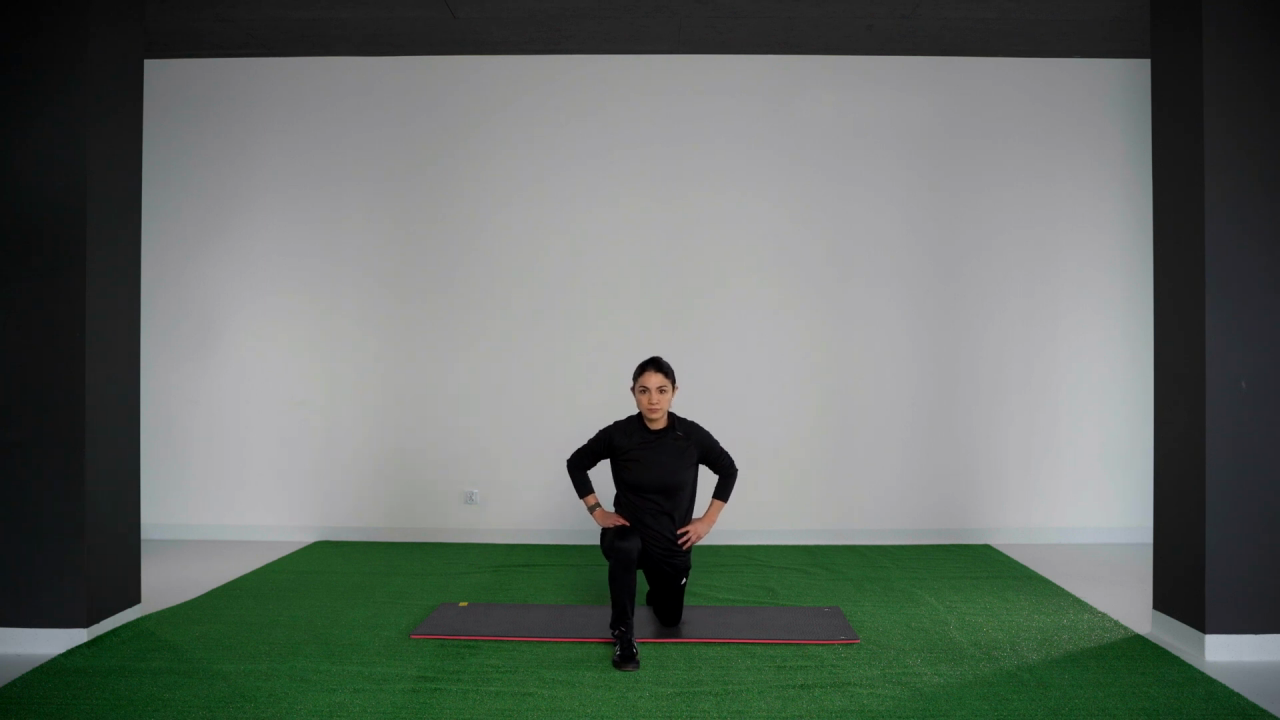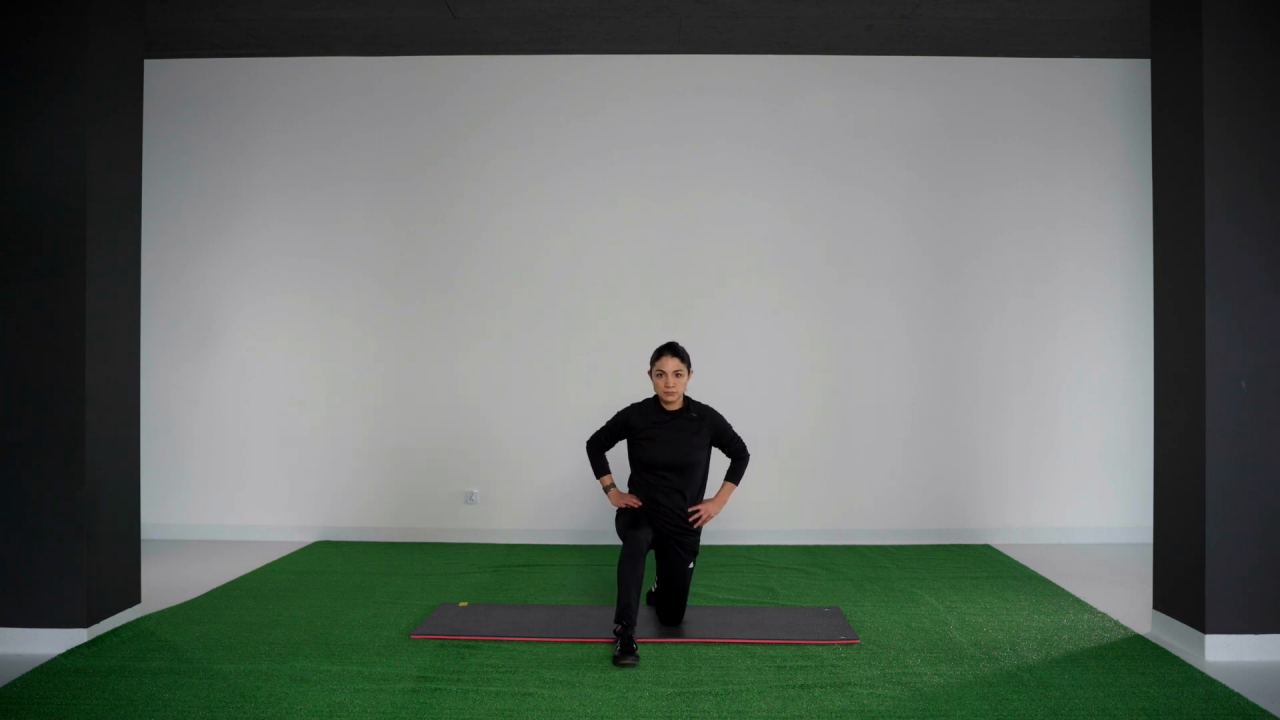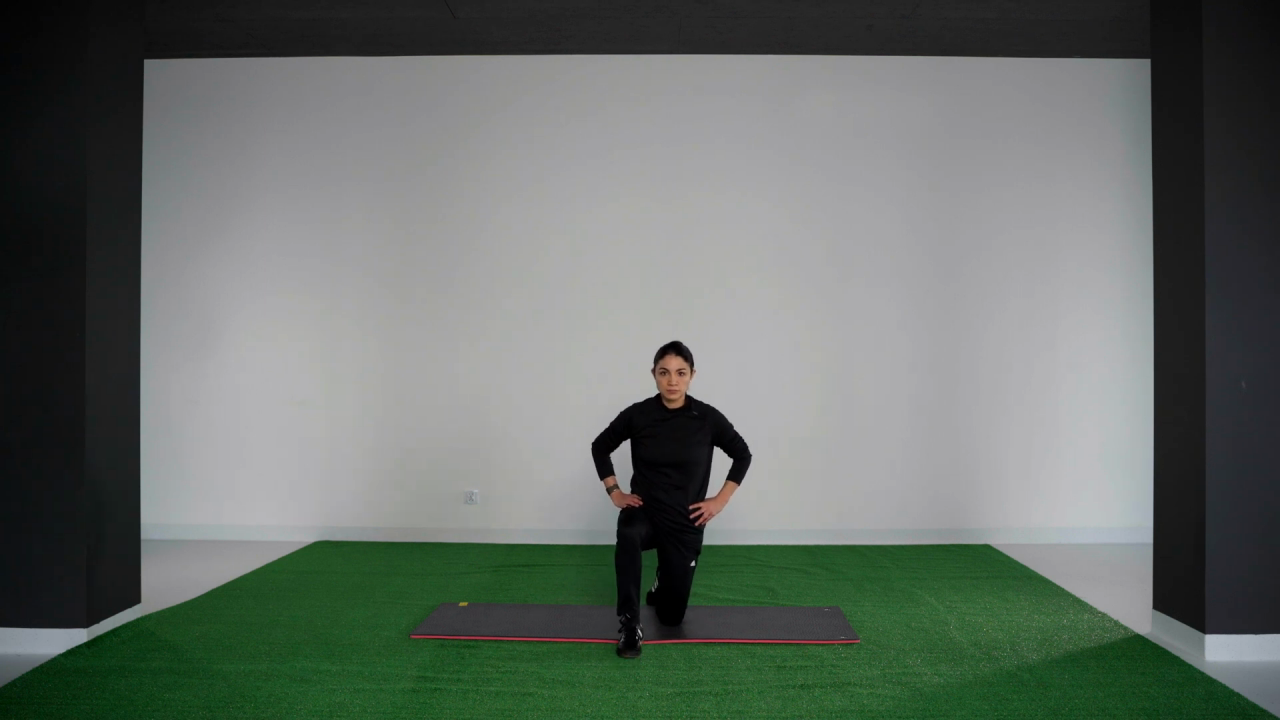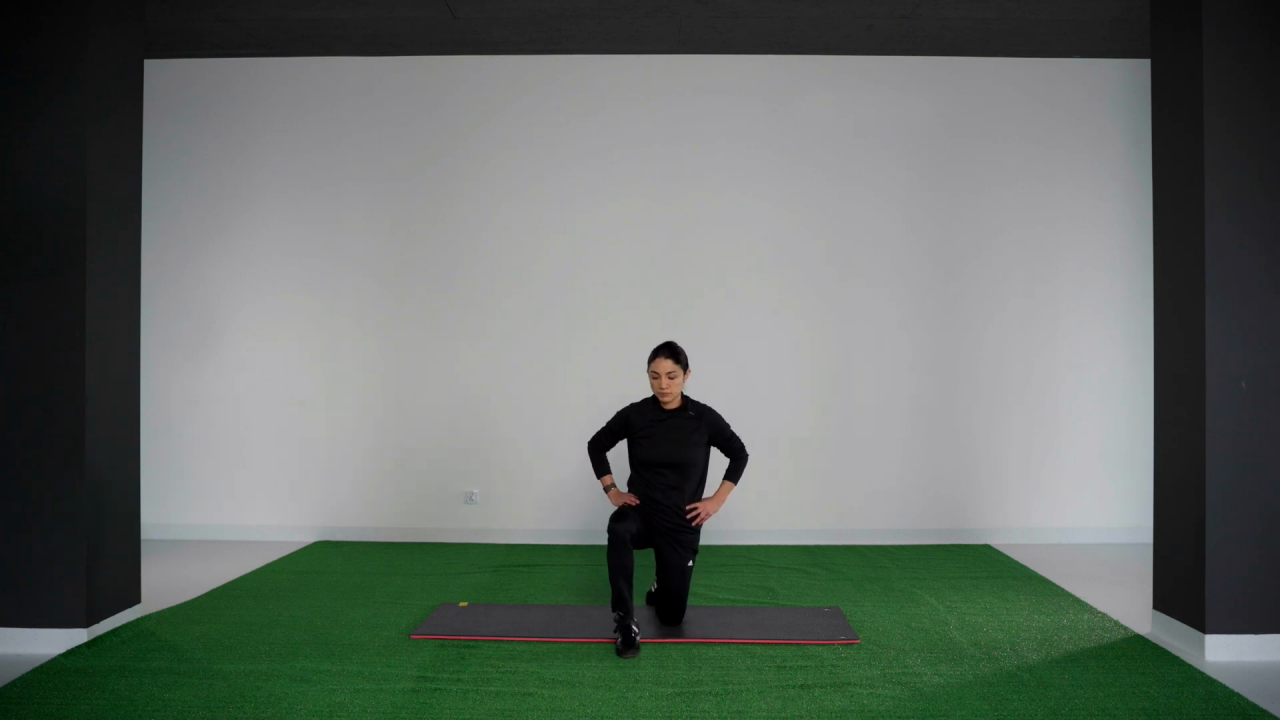
dt=0.4s
person 1, frame 1
left shoulder: (692, 436)
right shoulder: (618, 434)
left elbow: (728, 470)
right elbow: (577, 464)
left wrist: (708, 520)
right wrist: (597, 511)
left hip: (672, 541)
right hip: (628, 532)
left knee: (669, 619)
right knee: (625, 547)
left ankle: (656, 590)
right ankle: (623, 634)
person 1, frame 2
left shoulder: (706, 418)
right shoulder: (635, 415)
left elbow: (740, 454)
right elbow: (595, 445)
left wrist: (719, 500)
right wrist: (612, 491)
left hip: (683, 523)
right hip: (640, 512)
left knee: (671, 616)
right knee: (636, 539)
left ankle: (660, 585)
right ankle: (624, 632)
person 1, frame 3
left shoulder: (707, 417)
right shoulder: (637, 414)
left elbow: (742, 454)
right elbow: (600, 447)
left wrist: (721, 499)
right wrist: (614, 492)
left hip: (685, 522)
right hip: (644, 512)
left knee: (671, 616)
right knee: (628, 534)
left ankle: (662, 583)
right ankle: (630, 624)
person 1, frame 4
left shoulder: (704, 418)
right shoulder: (634, 414)
left elbow: (739, 454)
right elbow: (597, 445)
left wrist: (718, 499)
right wrist: (611, 490)
left hip: (681, 522)
right hip: (640, 511)
left knee: (671, 616)
right knee: (619, 529)
left ankle: (661, 583)
right ankle: (625, 623)
